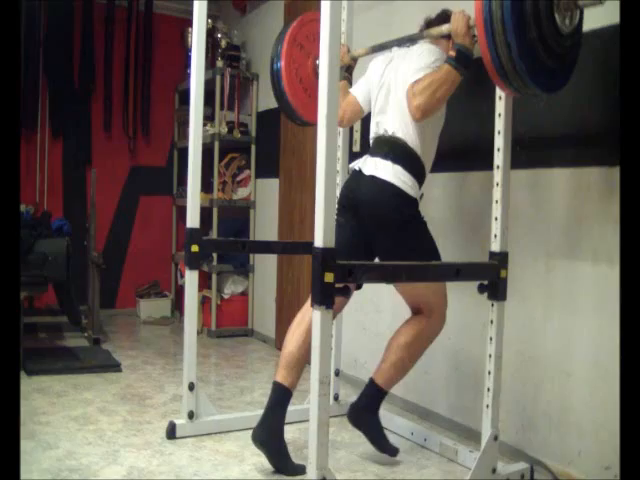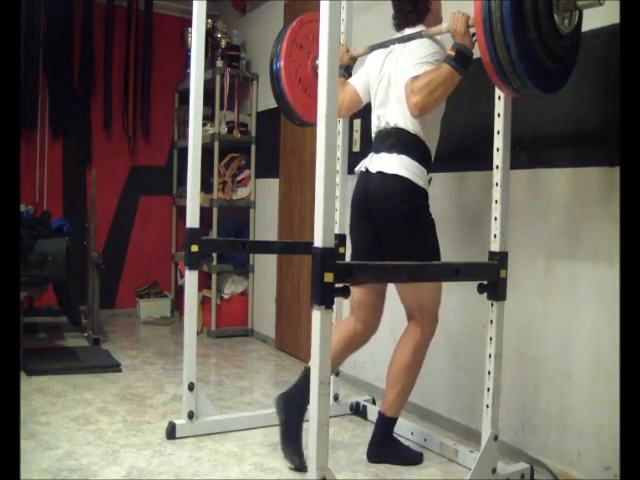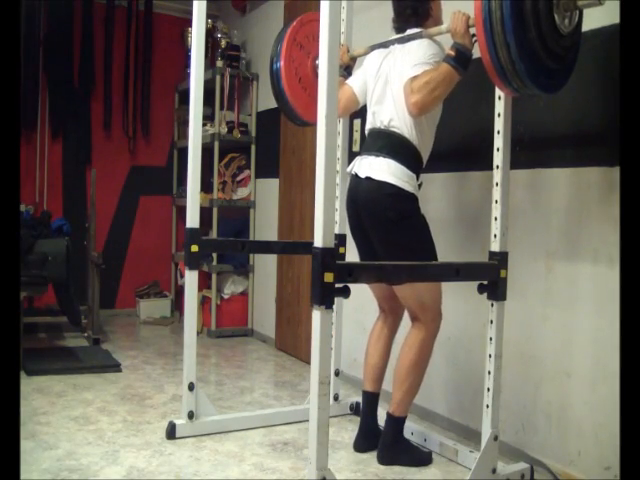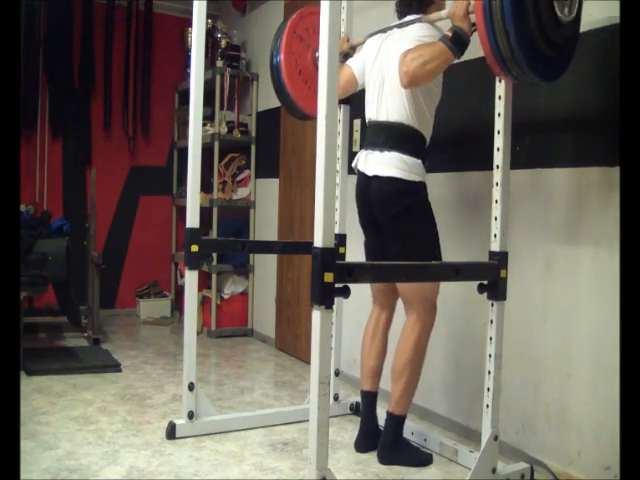
dt=1s
person 1, frame 1
left shoulder: (384, 60)
right shoulder: (430, 53)
left elbow: (342, 114)
right elbow: (420, 104)
left wrist: (344, 70)
right wrist: (463, 54)
left hip: (360, 184)
right hip: (391, 191)
right knee: (431, 310)
left ankle: (272, 419)
right ankle: (366, 404)
person 1, frame 2
left shoulder: (381, 55)
right shoulder: (427, 46)
left elbow: (342, 105)
right elbow: (419, 101)
left wrist: (344, 67)
right wrist: (463, 51)
left hip: (369, 182)
right hip: (400, 185)
left knee: (362, 319)
right knee: (423, 319)
left ankle: (298, 398)
right ankle: (383, 438)
person 1, frame 3
left shoulder: (378, 55)
right shoulder: (425, 48)
left elbow: (337, 106)
right elbow: (417, 101)
left wrist: (342, 66)
right wrist: (460, 50)
left hip: (361, 185)
right hip: (390, 189)
left knee: (391, 312)
right knee: (426, 318)
left ankle: (368, 426)
right ankle: (392, 438)
person 1, frame 4
left shoulder: (376, 42)
left elbow: (334, 87)
right elbow: (411, 73)
left wrist: (339, 53)
left hip: (368, 176)
right hip: (399, 178)
left knee: (383, 306)
right knee: (421, 312)
left ankle: (368, 425)
right ankle: (392, 437)
